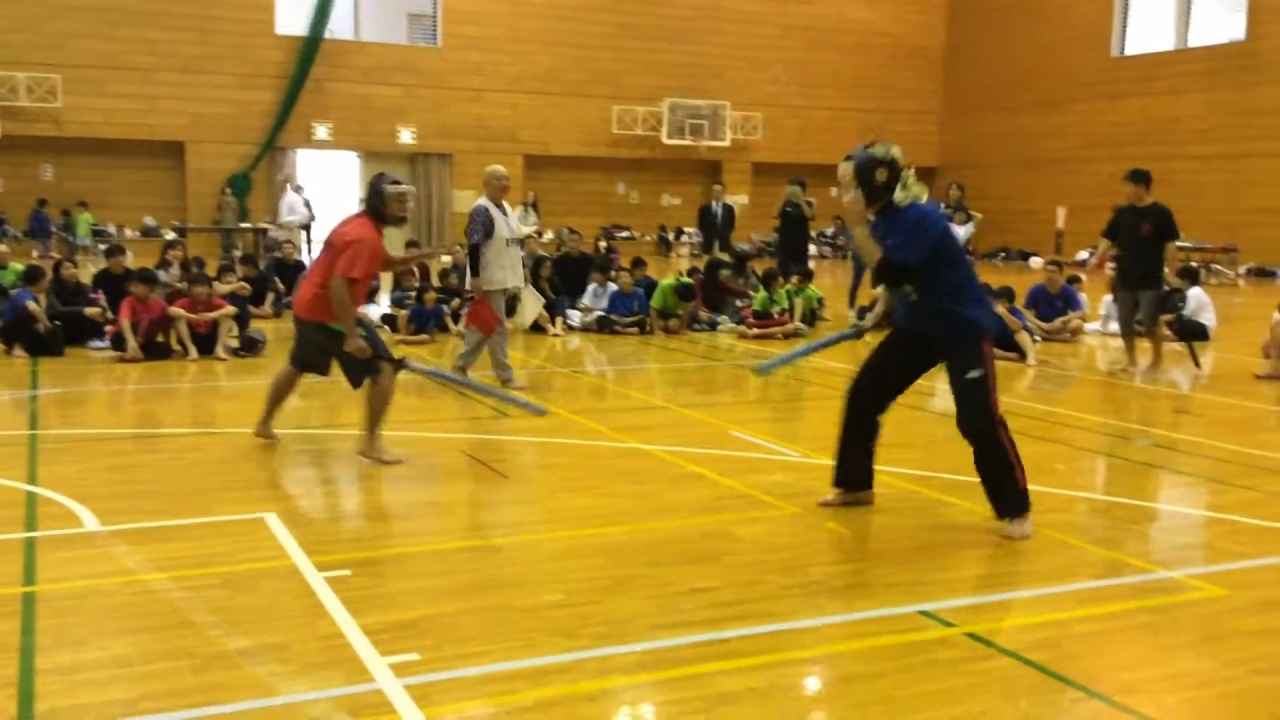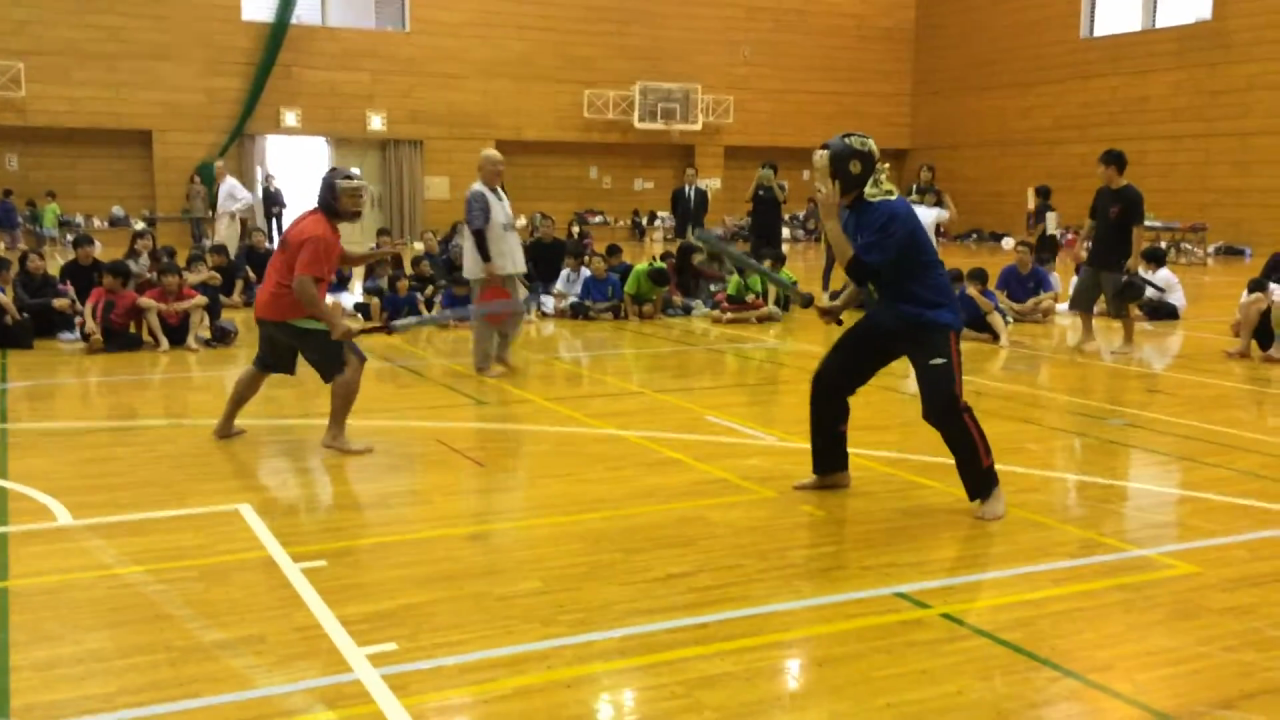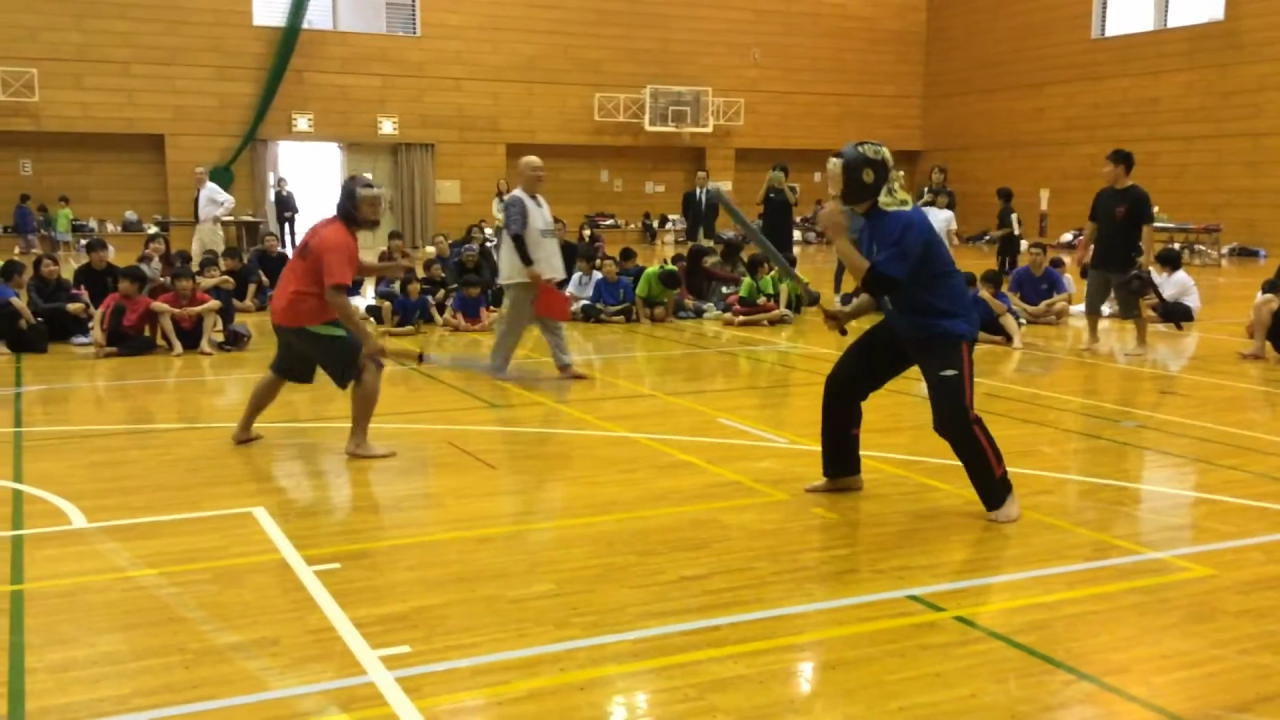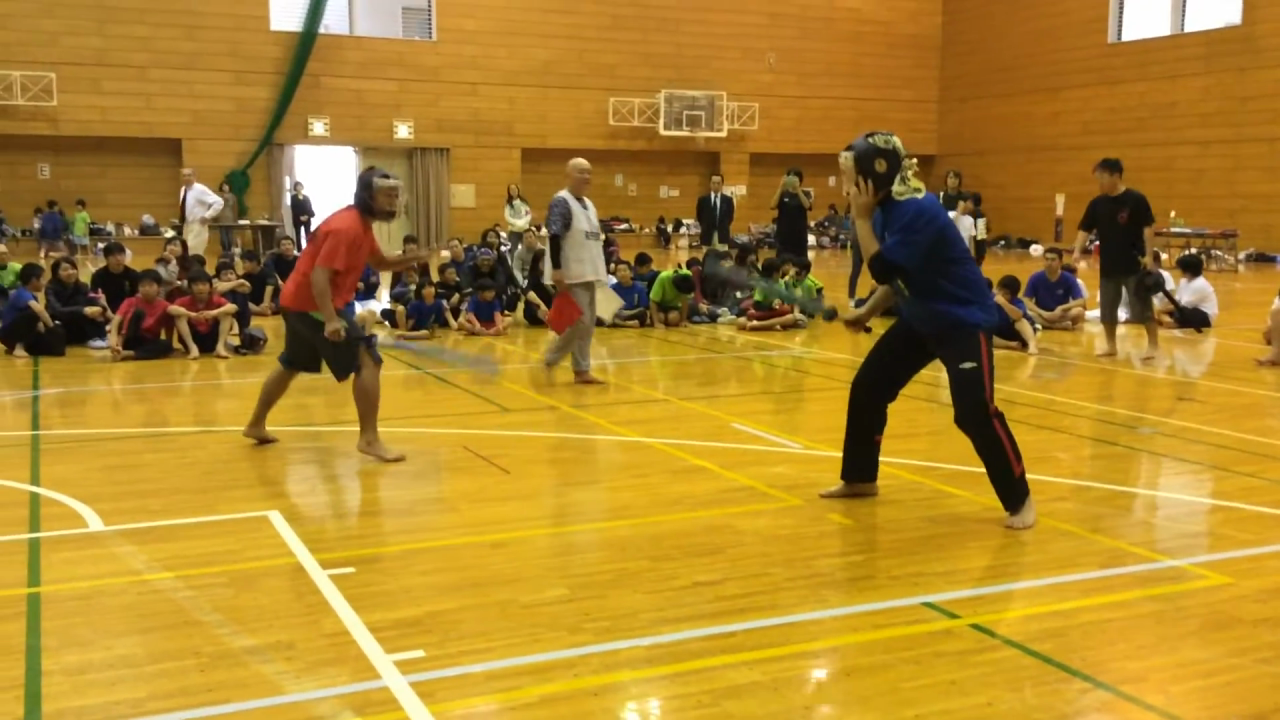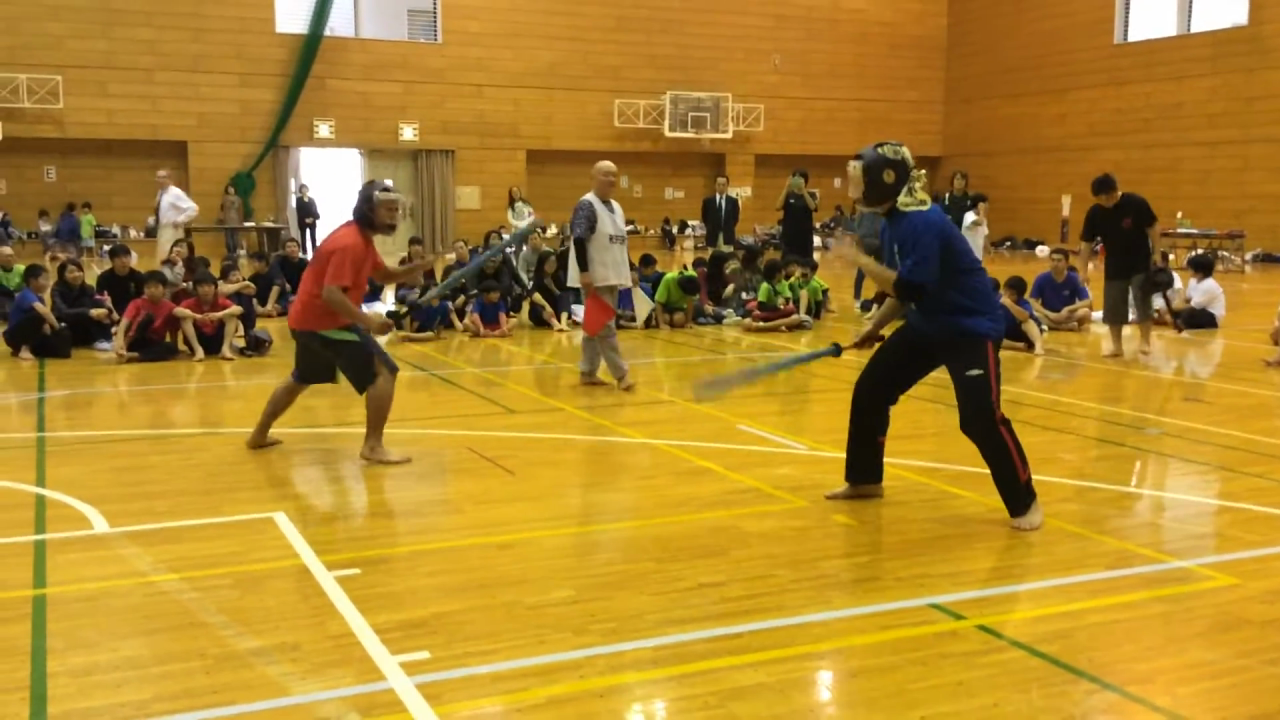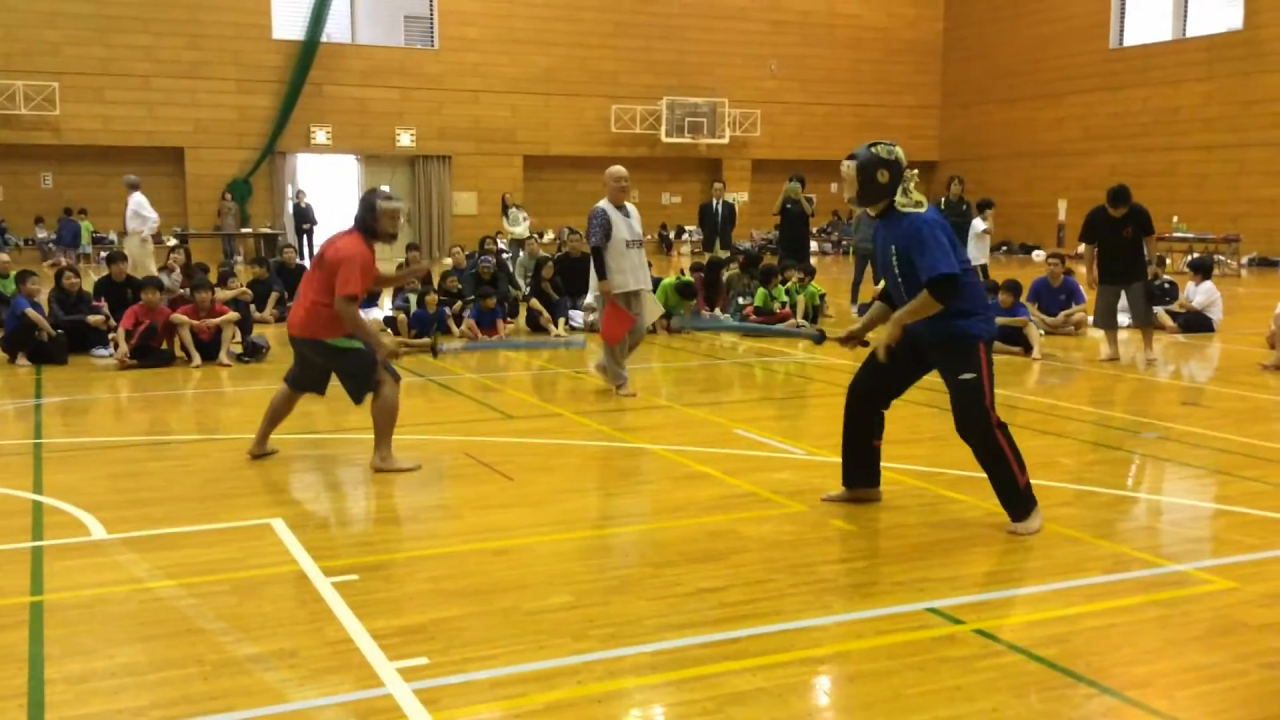
dt=0.3s
person 1, frame 1
left shoulder: (919, 219)
right shoulder: (884, 219)
left elbow: (890, 274)
left wrist: (858, 228)
left hip: (963, 326)
right hip: (916, 326)
left knee: (979, 416)
right knee: (863, 393)
left ankle: (1015, 508)
right ankle: (855, 485)
person 1, frame 2
left shoulder: (891, 213)
right shoulder: (855, 213)
left elbow: (861, 270)
left wrist: (831, 221)
right wrist: (839, 305)
left hip: (929, 319)
right hip: (887, 317)
left knee: (943, 405)
right knee: (828, 381)
left ankle: (988, 489)
right ankle: (831, 469)
person 1, frame 3
left shoulder: (905, 223)
right shoulder: (871, 222)
left elbow: (880, 282)
left wrist: (839, 239)
right wrist: (849, 313)
left hip: (945, 328)
right hip: (902, 325)
left knee: (954, 416)
right knee: (841, 385)
left ankle: (1002, 494)
right ankle: (844, 473)
person 1, frame 4
left shoulder: (919, 212)
right shoulder: (886, 209)
left elbow: (884, 269)
left wrist: (861, 219)
right wrist: (865, 311)
left hip: (964, 319)
right hip: (919, 319)
left knee: (975, 410)
right knee: (867, 388)
left ankle: (1019, 500)
right ankle: (860, 478)
person 1, frame 5
left shoulder: (924, 223)
right shoulder: (896, 221)
left elbow: (912, 288)
left wrist: (862, 261)
right wrist: (874, 326)
left hip: (971, 327)
right hip: (927, 326)
left knee: (981, 417)
right knee: (869, 390)
left ankle: (1025, 503)
right ankle: (865, 480)
person 1, frame 6
left shoulder: (921, 224)
right shoulder: (885, 226)
left elbow: (945, 286)
left wrist: (895, 324)
right wrist: (863, 326)
left hip: (962, 331)
right hip: (917, 331)
left knee: (977, 422)
right knee: (862, 396)
left ankle: (1025, 509)
right ankle: (861, 485)
person 2, frame 1
left shoulder: (359, 224)
right shoulder: (364, 236)
left elbow: (385, 264)
right elbow: (338, 285)
left wrist: (417, 257)
right wrist: (350, 335)
left hip: (307, 307)
right hip: (328, 312)
left knee: (298, 365)
right knee: (384, 369)
left ankle: (265, 423)
right ankle: (371, 443)
person 2, frame 2
left shoulder: (314, 220)
right shoulder: (319, 232)
left elbow: (342, 259)
right elbow: (302, 284)
left wrist: (377, 255)
right wrist: (335, 324)
left hip: (269, 306)
right hip: (291, 310)
left knee: (263, 366)
right knee: (351, 361)
left ankle: (226, 423)
right ankle: (335, 434)
person 2, frame 3
left shoulder: (330, 228)
right shoulder: (339, 241)
left elbow: (356, 268)
right elbow: (335, 296)
left wrist: (392, 268)
right wrist: (368, 338)
left hip: (285, 312)
right hip: (309, 316)
left knee: (281, 373)
right knee: (369, 368)
left ankle: (244, 428)
right ankle: (359, 441)
person 2, frame 4
left shoulder: (362, 225)
right shoulder: (347, 228)
left elbow: (381, 262)
right elbow: (320, 275)
left wrist: (412, 258)
right wrist: (330, 320)
left hip: (297, 304)
right hip: (312, 305)
left knee: (290, 365)
right knee: (367, 362)
left ankle: (256, 425)
right ankle: (370, 440)
person 2, frame 5
left shoulder: (364, 240)
right shoulder: (349, 244)
left elbow: (385, 276)
right elbow: (331, 294)
left wrist: (416, 267)
right wrist: (367, 320)
left hip: (306, 320)
right hip: (323, 322)
left knee: (300, 380)
right knee: (384, 372)
left ankle: (260, 434)
right ankle: (373, 446)
person 2, frame 6
left shoulder: (347, 240)
right shoulder: (357, 252)
left elbow: (378, 281)
right elbow: (343, 306)
left wrist: (414, 272)
right wrist: (378, 344)
left hip: (302, 326)
right hip: (326, 330)
left knee: (295, 386)
right knee: (386, 380)
left ankle: (260, 442)
right ankle: (383, 455)
person 3, frame 1
left shoulder: (507, 208)
right shoulder: (481, 211)
left elbow: (514, 243)
right elbow: (474, 247)
left wrist: (521, 270)
right wrist: (475, 278)
left hip: (505, 279)
right hip: (489, 281)
left knee: (482, 327)
right knee: (497, 328)
left ankle: (461, 364)
right ankle: (506, 376)
person 3, frame 2
left shoulder: (500, 193)
right shoulder: (477, 195)
right elbow: (477, 232)
left wrist: (513, 263)
right wrist: (488, 265)
left hip: (507, 265)
right hip: (487, 268)
left knee: (514, 311)
right knee: (487, 316)
left ankle: (501, 354)
right ankle: (483, 364)
person 3, frame 3
left shoulder: (541, 201)
right shoulder: (515, 201)
right elbow: (516, 236)
left wrist: (546, 271)
right wrist: (530, 268)
left hip: (545, 272)
right hip: (524, 274)
left knee: (552, 320)
right knee: (514, 321)
left ankle: (565, 366)
right ankle: (498, 367)
person 3, frame 4
left shoulder: (588, 204)
right shoulder: (561, 202)
right elbow: (554, 238)
left wrist: (599, 271)
right wrist: (556, 270)
left hip: (589, 273)
right hip: (570, 274)
left knee: (587, 323)
right knee: (578, 322)
left ankle: (582, 370)
right ankle: (551, 360)
person 3, frame 5
left shoulder: (616, 207)
right shoulder: (586, 205)
right elbow: (579, 241)
left wrist: (628, 272)
right wrist: (584, 273)
left hip: (612, 276)
right hip: (594, 277)
right knee: (605, 327)
left ankle: (587, 372)
right ankle: (621, 374)
person 3, frame 6
left shoulder: (632, 210)
right shoulder: (600, 212)
right elbow: (596, 250)
left wrist: (643, 277)
right wrist: (602, 280)
left hip: (635, 282)
right hip: (612, 284)
left knee: (638, 330)
left ankle: (606, 364)
right ankle: (619, 381)
person 4, frame 1
left shoulder: (1161, 213)
right shoulder: (1122, 213)
left elbow: (1171, 245)
right elbow: (1108, 239)
right wrist: (1097, 258)
left hip: (1151, 280)
right hip: (1126, 278)
left knee: (1149, 320)
right knee: (1125, 321)
left ankle: (1156, 359)
right ankle: (1131, 359)
person 4, frame 2
left shoulder: (1132, 196)
right shoulder: (1101, 193)
left elbow: (1137, 228)
left wrist: (1134, 257)
right wrist: (1081, 244)
left hip: (1117, 262)
right hip: (1094, 258)
left knee: (1120, 303)
right knee: (1081, 296)
left ankle: (1128, 341)
right ankle: (1087, 334)
person 4, frame 3
left shoulder: (1138, 196)
right shoulder: (1103, 195)
left elbow: (1147, 227)
right elbow: (1093, 224)
left wrist: (1146, 255)
right wrist: (1082, 249)
left hip: (1125, 262)
right hip: (1100, 260)
left knee: (1131, 304)
right knee: (1092, 300)
left ankle: (1141, 343)
right ankle: (1092, 337)
person 4, frame 4
left shoulder: (1136, 200)
right shoulder: (1096, 204)
left elbow: (1148, 228)
right elbow: (1085, 229)
left wrist: (1148, 256)
right wrist: (1077, 252)
left hip: (1134, 265)
right hip: (1108, 266)
left knee: (1142, 305)
right knee: (1107, 307)
left ankle: (1153, 345)
right ankle: (1111, 345)
person 4, frame 5
left shoulder: (1136, 203)
right shoulder: (1094, 213)
left elbow: (1152, 227)
right elbow: (1087, 242)
right wrist: (1083, 269)
left hip: (1140, 265)
right hip: (1114, 268)
left knee: (1143, 302)
right knee: (1112, 306)
left ankle: (1144, 342)
right ankle: (1117, 346)
person 4, frame 6
left shoulder: (1139, 213)
right shoulder: (1095, 216)
left elbow: (1149, 238)
right elbow: (1089, 245)
left wrist: (1152, 263)
right wrist: (1090, 272)
left hip: (1136, 272)
right hip: (1108, 274)
left knee: (1143, 310)
right knee: (1105, 311)
left ankle: (1149, 348)
right ankle: (1113, 349)
